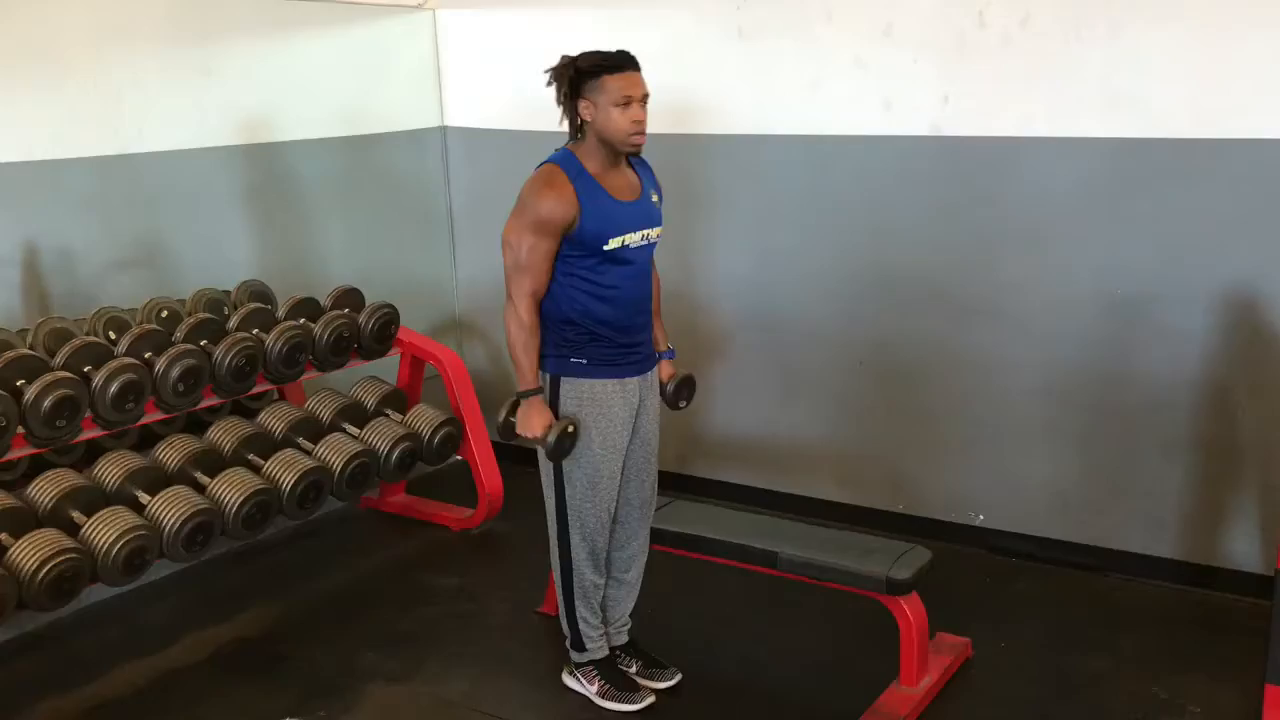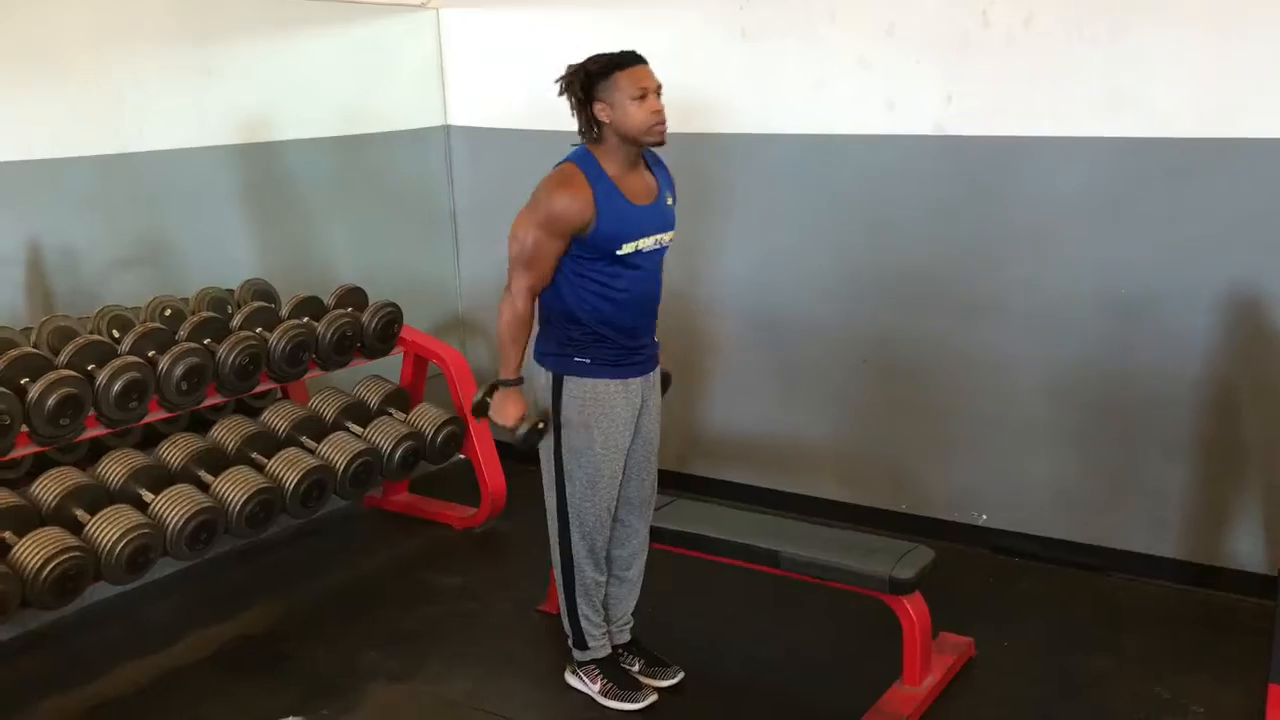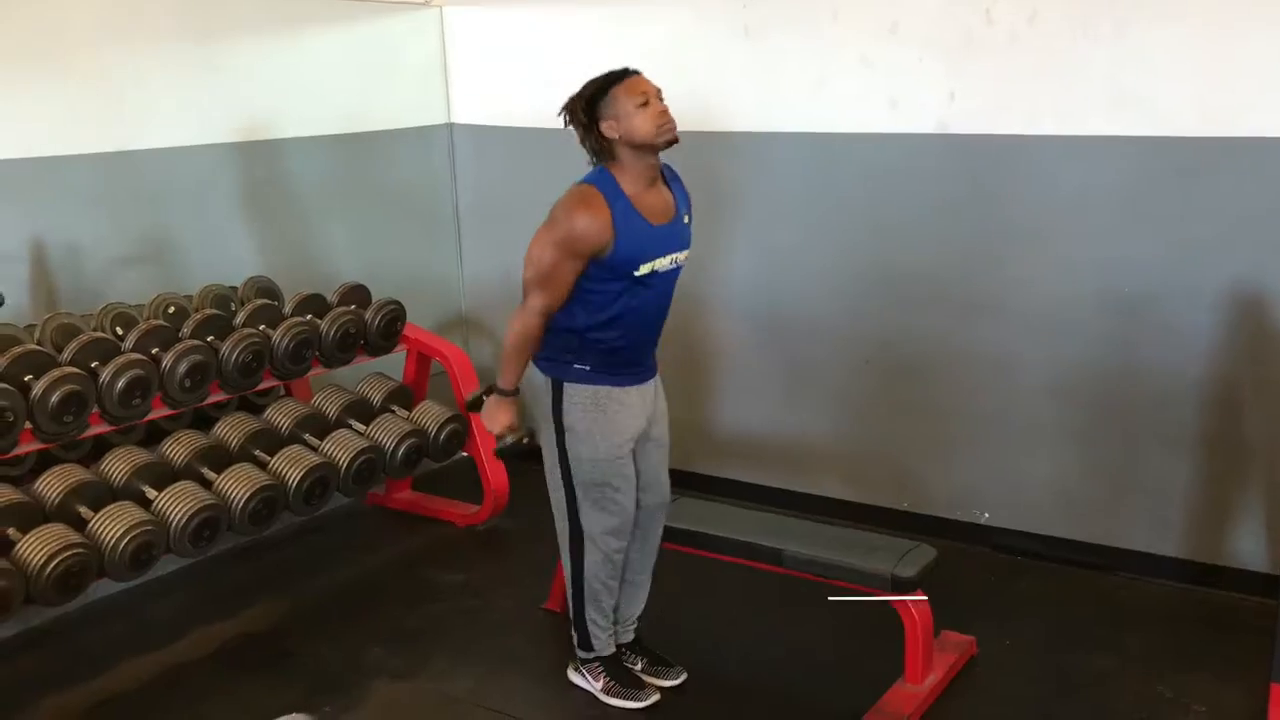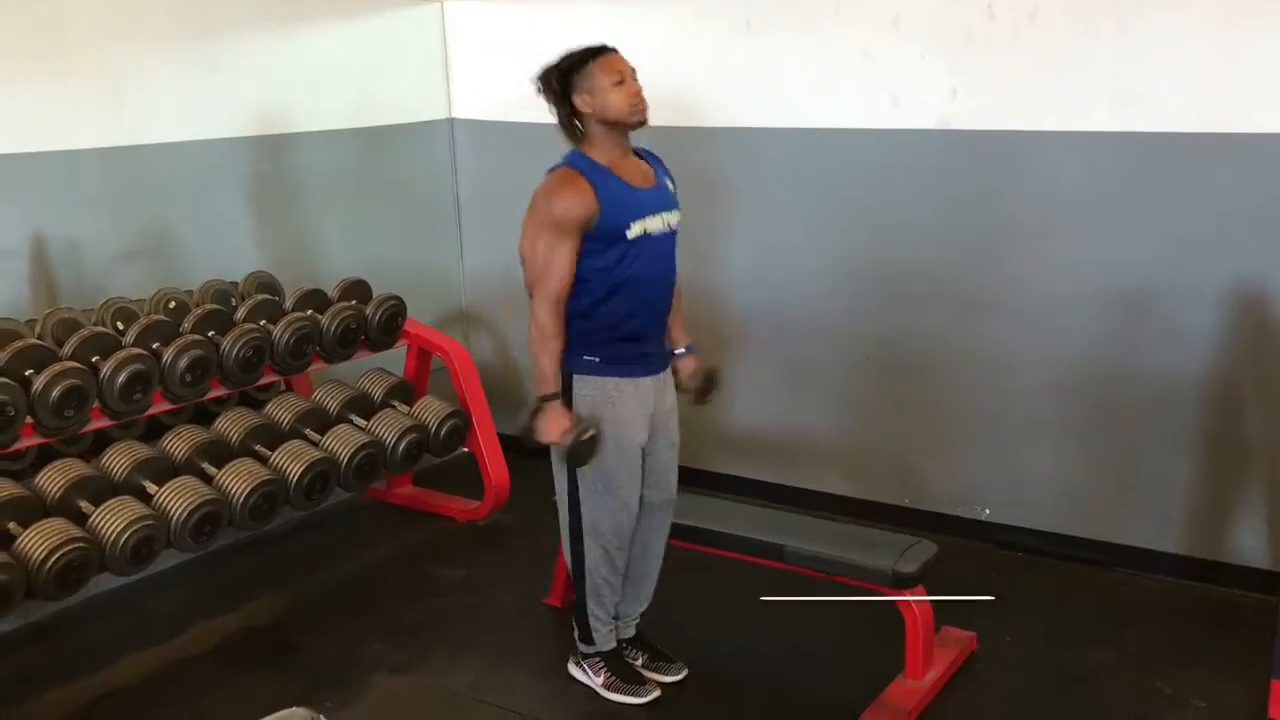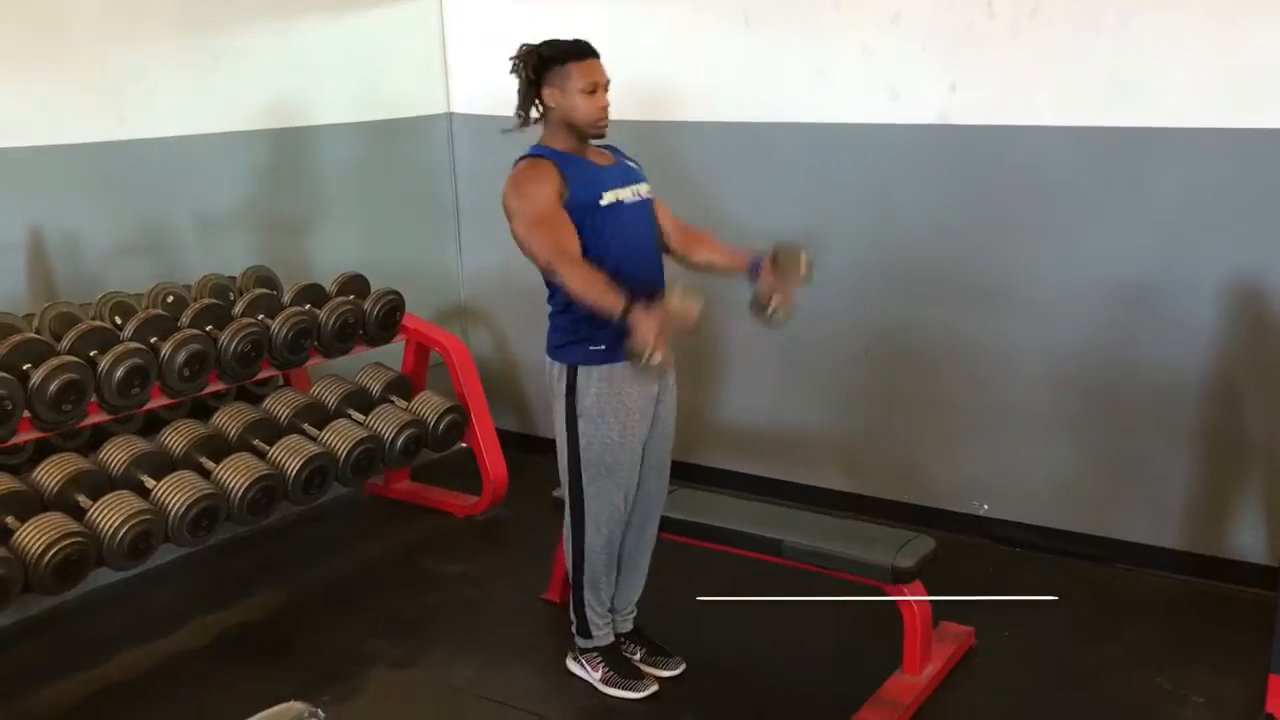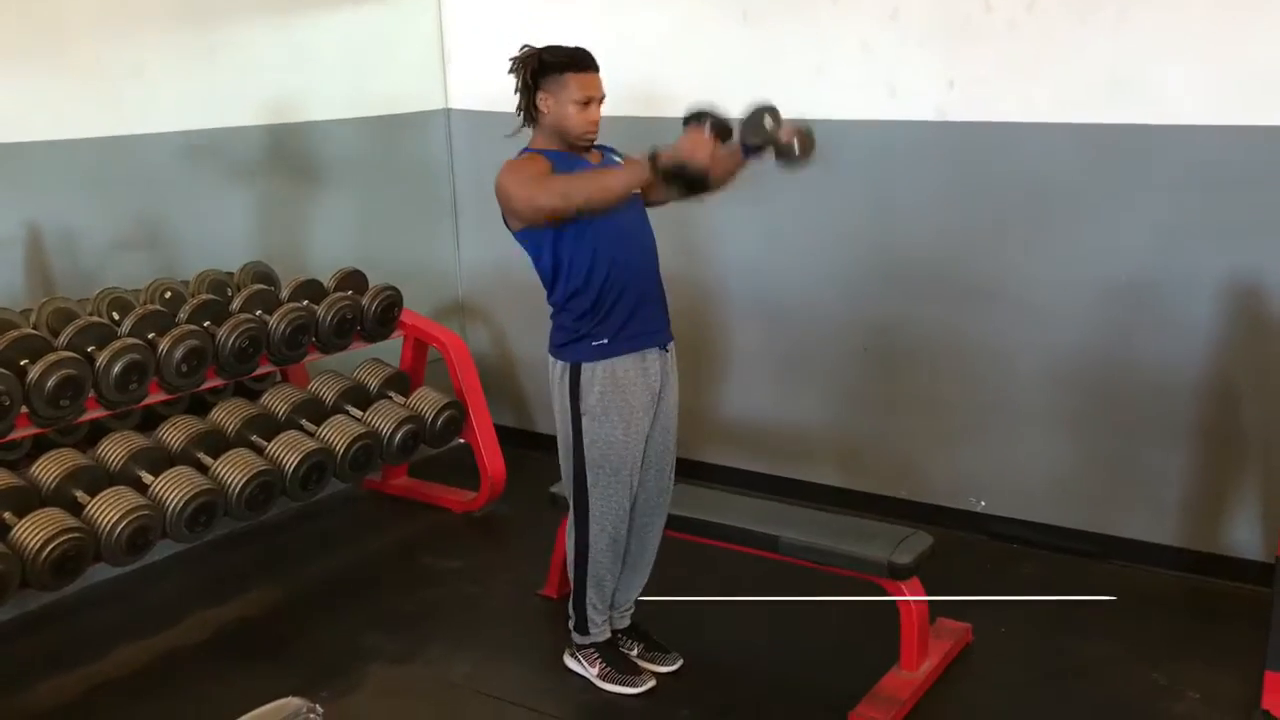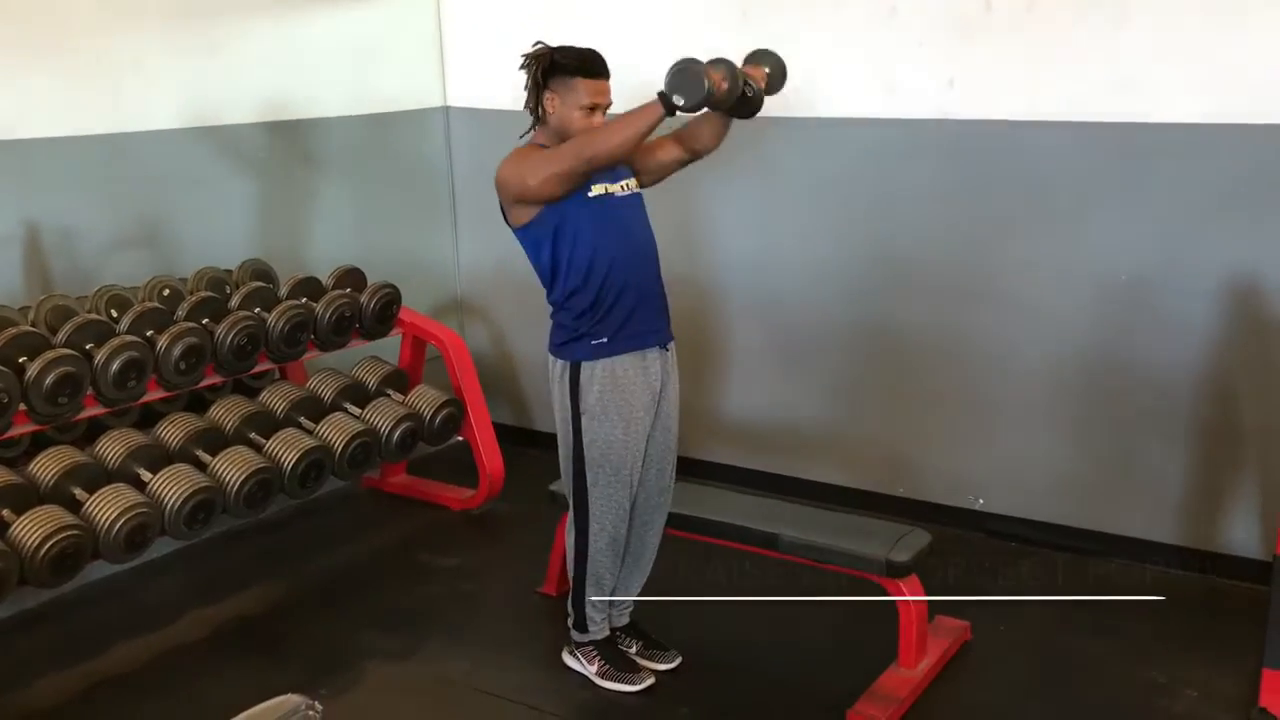
dt=0.2s
person 1, frame 1
left shoulder: (643, 177)
right shoulder: (553, 191)
right elbow: (521, 300)
left wrist: (662, 349)
right wrist: (530, 396)
left hip: (638, 375)
right hip: (580, 382)
left knee: (633, 515)
right knee: (584, 522)
left ankle: (617, 638)
right ankle: (585, 657)
person 1, frame 2
left shoulder: (659, 177)
right shoulder: (570, 192)
right elbow: (521, 291)
right wrist: (509, 384)
left hip: (640, 373)
right hip: (582, 380)
left knee: (633, 512)
right knee: (587, 520)
left ankle: (620, 635)
right ankle: (588, 657)
person 1, frame 3
left shoulder: (676, 193)
right shoulder: (588, 213)
right elbow: (535, 308)
right wrist: (505, 393)
left hip: (642, 380)
right hip: (582, 388)
left knee: (650, 511)
right knee: (604, 524)
left ankle: (624, 636)
right ankle: (593, 656)
person 1, frame 4
left shoulder: (656, 171)
right shoulder: (569, 191)
right elbow: (546, 303)
left wrist: (680, 349)
right wrist: (551, 399)
left hip: (654, 374)
right hip: (594, 378)
left knee: (655, 510)
right knee: (605, 519)
left ankle: (625, 630)
right ankle: (592, 649)
person 1, frame 5
left shoulder: (620, 162)
right shoulder: (532, 179)
left elbow: (676, 236)
right elbow: (565, 263)
left wrist: (750, 265)
right wrist: (631, 313)
left hip: (651, 356)
right hip: (593, 368)
left knee: (644, 503)
right knee: (599, 509)
left ankle: (621, 624)
right ankle: (590, 644)
person 1, frame 6
left shoulder: (610, 161)
right shoulder: (524, 178)
left elbow: (703, 177)
right elbow: (579, 197)
left wrist: (747, 147)
right wrist: (664, 163)
left hip: (654, 351)
right hip: (595, 361)
left knee: (649, 500)
right knee: (601, 504)
left ankle: (619, 620)
right ankle: (589, 641)
person 1, frame 7
left shoulder: (615, 158)
right shoulder: (522, 172)
left elbow: (694, 146)
right elbow: (584, 156)
right wrist: (669, 100)
left hip: (656, 351)
right hip: (595, 364)
left knee: (650, 499)
right knee: (602, 505)
left ankle: (618, 618)
right ankle: (587, 639)
